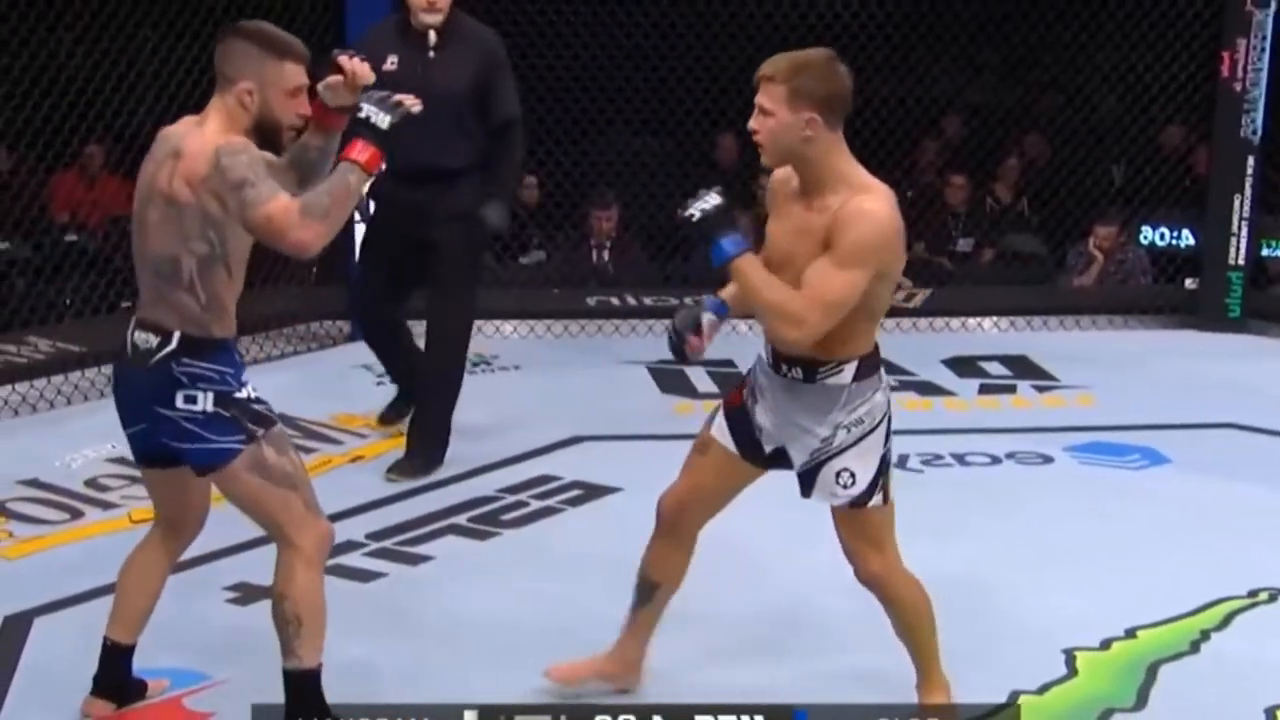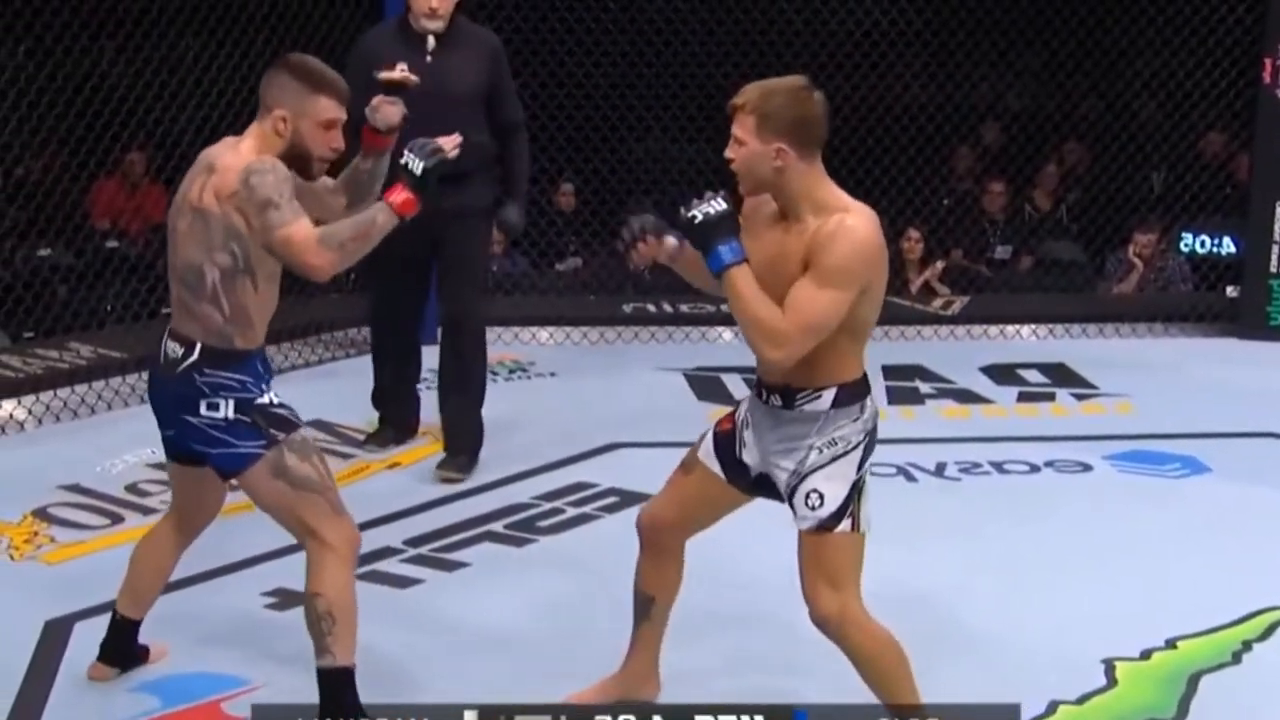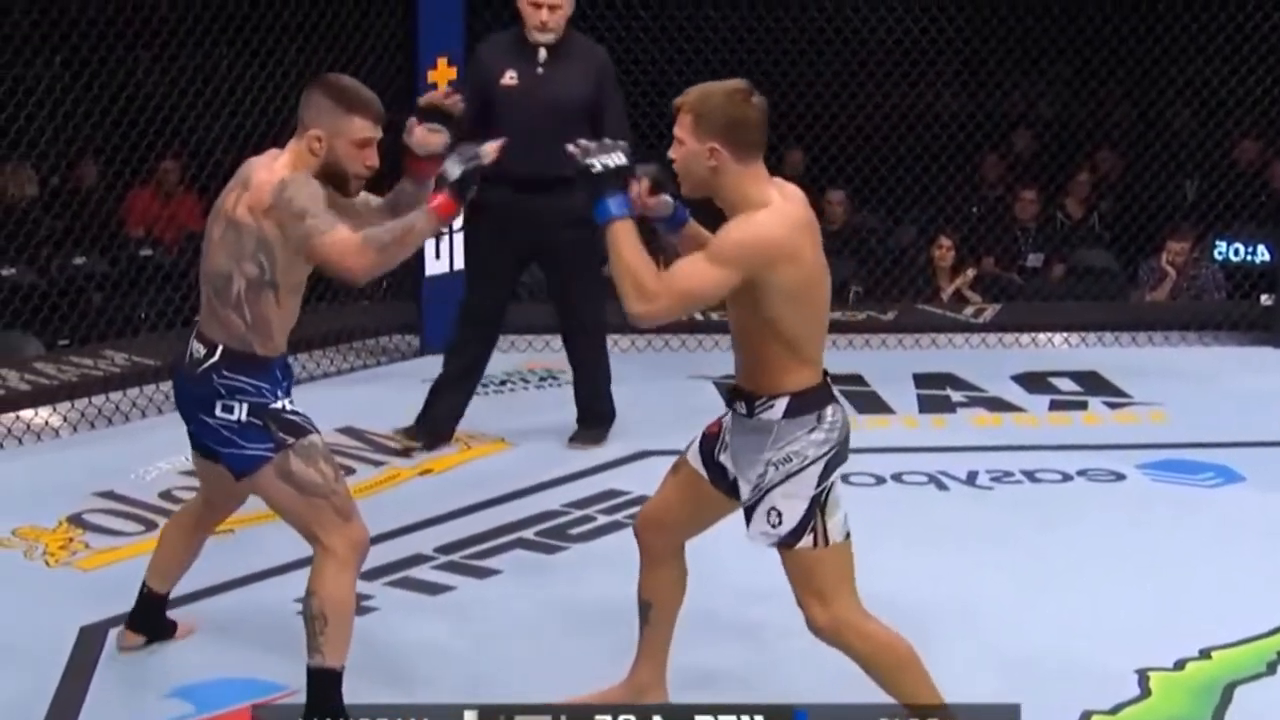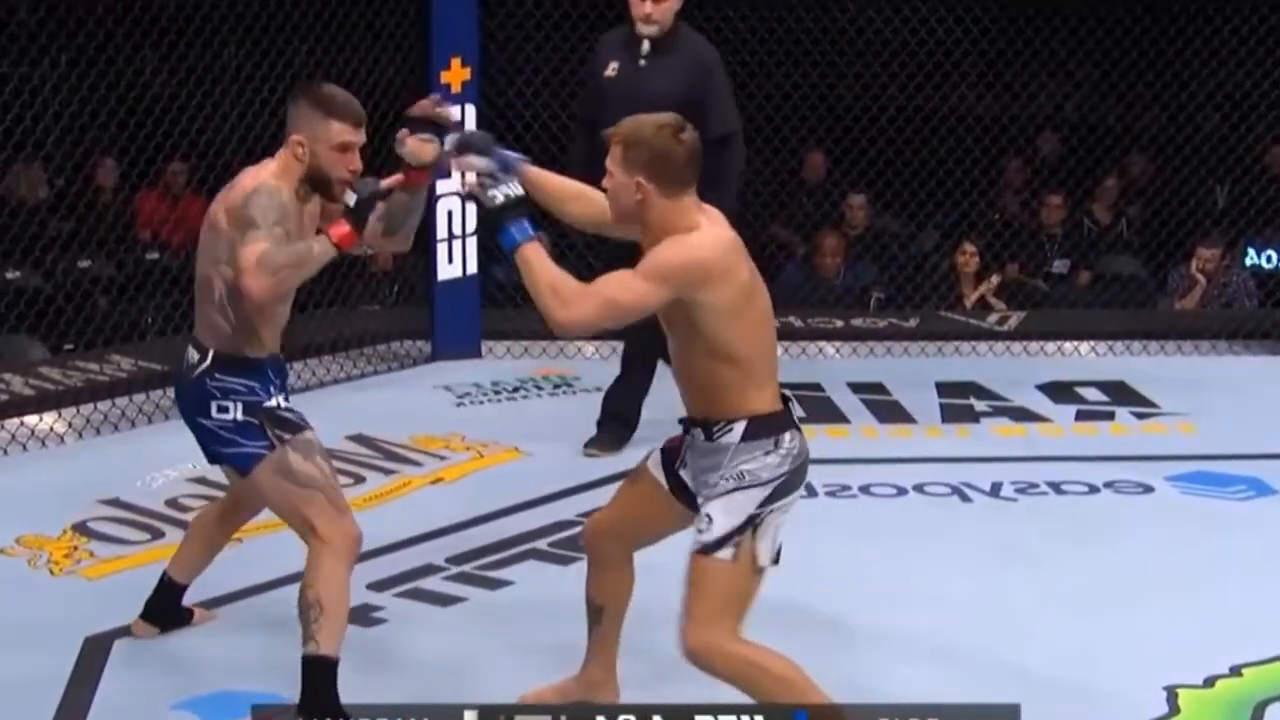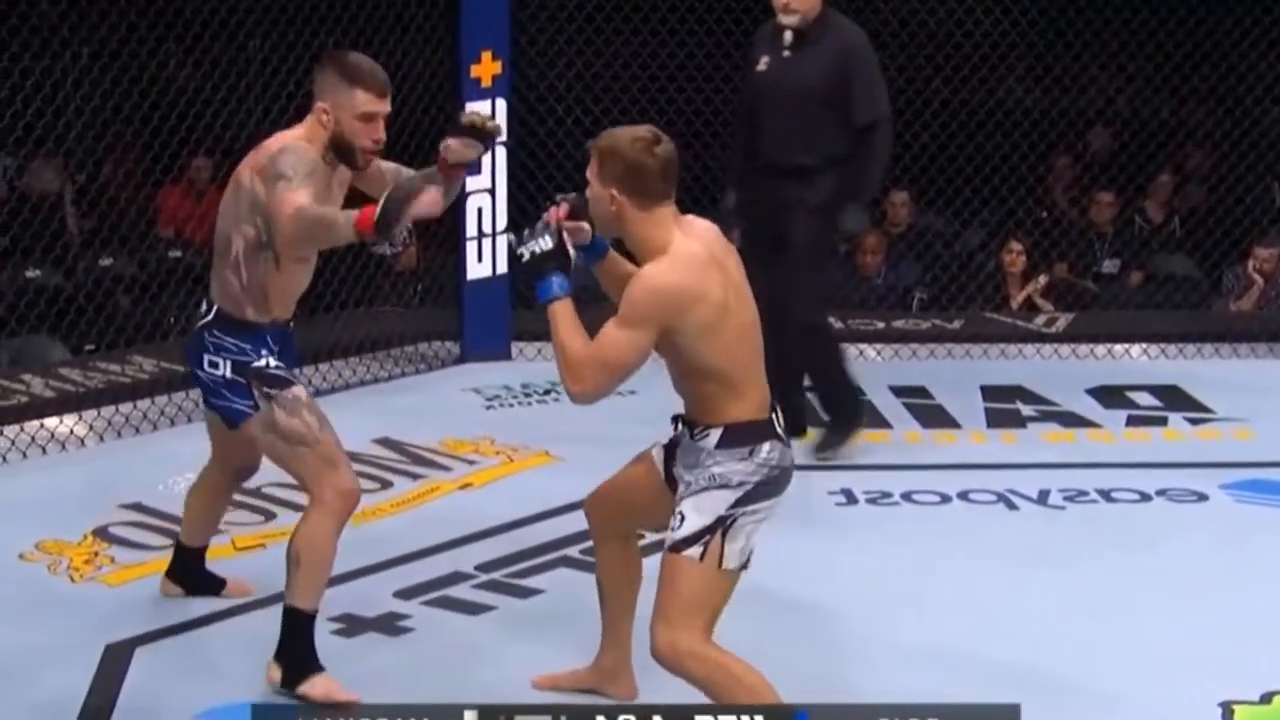
dt=0.5s
person 1, frame 1
left shoulder: (182, 136)
right shoulder: (222, 154)
left elbow: (293, 180)
right elbow: (303, 232)
left wrist: (332, 112)
right wrist: (365, 148)
left hip: (146, 367)
right hip: (197, 377)
left knee: (176, 526)
right knee: (307, 536)
person 1, frame 2
left shoulder: (235, 161)
right shoulder: (253, 174)
left elbow: (344, 205)
right elbow: (318, 257)
left wrist: (379, 140)
right wrist: (406, 194)
left hip: (184, 373)
right hip: (224, 385)
left knee: (188, 516)
right knee: (335, 536)
left ankle: (116, 649)
person 1, frame 3
left shoulder: (275, 172)
right shoulder: (288, 188)
left elbow: (382, 217)
right elbow: (357, 260)
left wrist: (422, 165)
right wrist: (446, 198)
left hip: (211, 373)
right hip: (242, 386)
left knee: (216, 502)
right knee: (343, 540)
left ankle: (144, 620)
person 1, frame 4
left shoulder: (309, 191)
right shoulder: (264, 195)
left elbow: (394, 236)
right elbow: (260, 284)
left wrist: (415, 170)
right wrist: (340, 232)
left hip: (231, 378)
right hip: (237, 388)
left knee: (247, 496)
right knee: (336, 534)
left ankle: (159, 610)
person 1, frame 5
left shoulder: (338, 158)
right shoulder: (289, 157)
left elbow: (425, 196)
right elbow: (299, 222)
left wrist: (454, 157)
right wrist: (371, 222)
left hip: (246, 341)
right hip: (238, 348)
left knee: (232, 467)
right knee: (336, 489)
left ankle: (185, 571)
right ankle: (293, 660)
person 2, frame 1
left shoulder: (870, 215)
right shoulder: (782, 184)
left elbow: (798, 325)
left wrist: (727, 246)
right wrist: (716, 307)
left hip: (842, 401)
right hip: (771, 383)
left knee: (875, 565)
right knee: (676, 512)
left ankle: (933, 682)
right ankle: (626, 657)
person 2, frame 2
left shoulder: (849, 234)
right shoulder: (766, 206)
left elbow: (779, 345)
right elbow: (733, 286)
left wrist: (725, 250)
right wrist: (671, 251)
left hip: (827, 425)
right hip: (762, 411)
left knee: (832, 608)
right knee: (659, 525)
person 2, frame 3
left shoulder: (761, 230)
right shoulder: (771, 198)
left elbow: (647, 305)
right elbow: (723, 269)
left wrist: (612, 204)
right wrist: (665, 214)
left hip: (794, 430)
right hip: (750, 416)
left knee: (832, 615)
right knee: (656, 528)
left ankle: (943, 714)
right ankle: (644, 685)
person 2, frame 4
left shoulder: (690, 254)
right shoulder: (689, 217)
left elbow: (571, 314)
right elbow: (591, 209)
left wrist: (513, 225)
right wrist: (498, 158)
left hip: (755, 456)
right hip: (707, 442)
left knee: (708, 641)
right knee: (606, 534)
right ankle: (596, 679)
person 2, frame 5
left shoulder: (668, 279)
right shoulder: (694, 233)
left elbow: (584, 381)
left wrist: (551, 280)
right wrist: (591, 248)
left hip: (738, 460)
right hip: (709, 440)
left knee: (677, 642)
right knee: (605, 513)
right ankle: (612, 670)
person 3, frame 1
left shoulder: (481, 45)
right shoulder: (380, 42)
left elbow: (507, 129)
left wrist: (500, 197)
left hip: (462, 202)
right hip: (398, 198)
left knee: (448, 324)
right knee: (370, 307)
left ankle: (427, 444)
right ankle: (413, 383)
person 3, frame 2
left shoulder: (484, 47)
right shoulder: (377, 47)
left elbow: (512, 128)
left wrist: (515, 197)
left hip: (468, 200)
left knee: (463, 316)
right knee: (394, 314)
left ankle: (464, 443)
right ankle: (397, 416)
person 3, frame 3
left shoulder: (592, 60)
right shoulder: (493, 55)
left elbow: (614, 141)
right elbow: (465, 131)
left hip: (570, 208)
right hip: (503, 204)
left knee: (582, 318)
right knee: (478, 314)
left ankle: (595, 416)
right ankle: (436, 422)
person 3, frame 4
left shoulder: (698, 57)
right shoulder: (609, 48)
left elbow: (728, 143)
right elbow: (587, 127)
left wrist: (719, 213)
left knee: (645, 316)
left ankle: (618, 420)
person 3, frame 5
left shoulder: (846, 43)
right shoulder: (765, 40)
left elbow: (875, 129)
left wrist: (856, 203)
right wrist: (738, 186)
left hip: (818, 196)
right hip: (767, 191)
left knee: (797, 304)
right knee: (765, 305)
left ankle: (844, 409)
right ankle: (786, 415)
